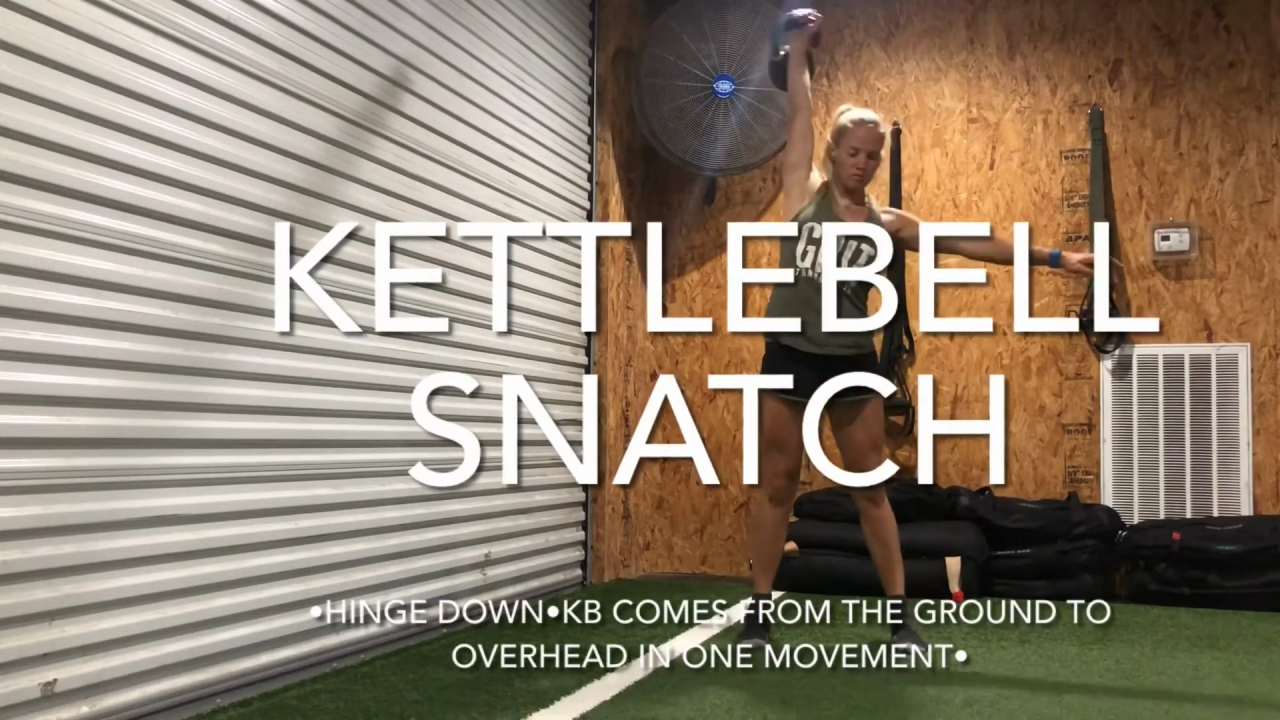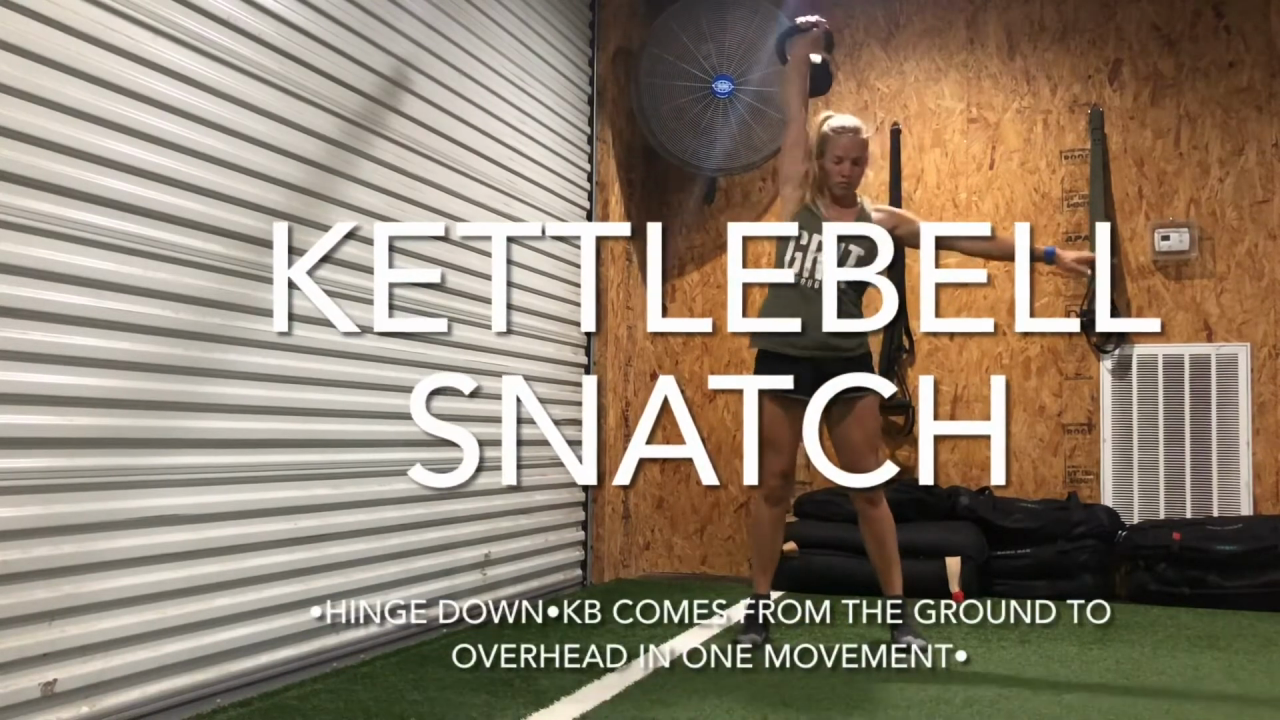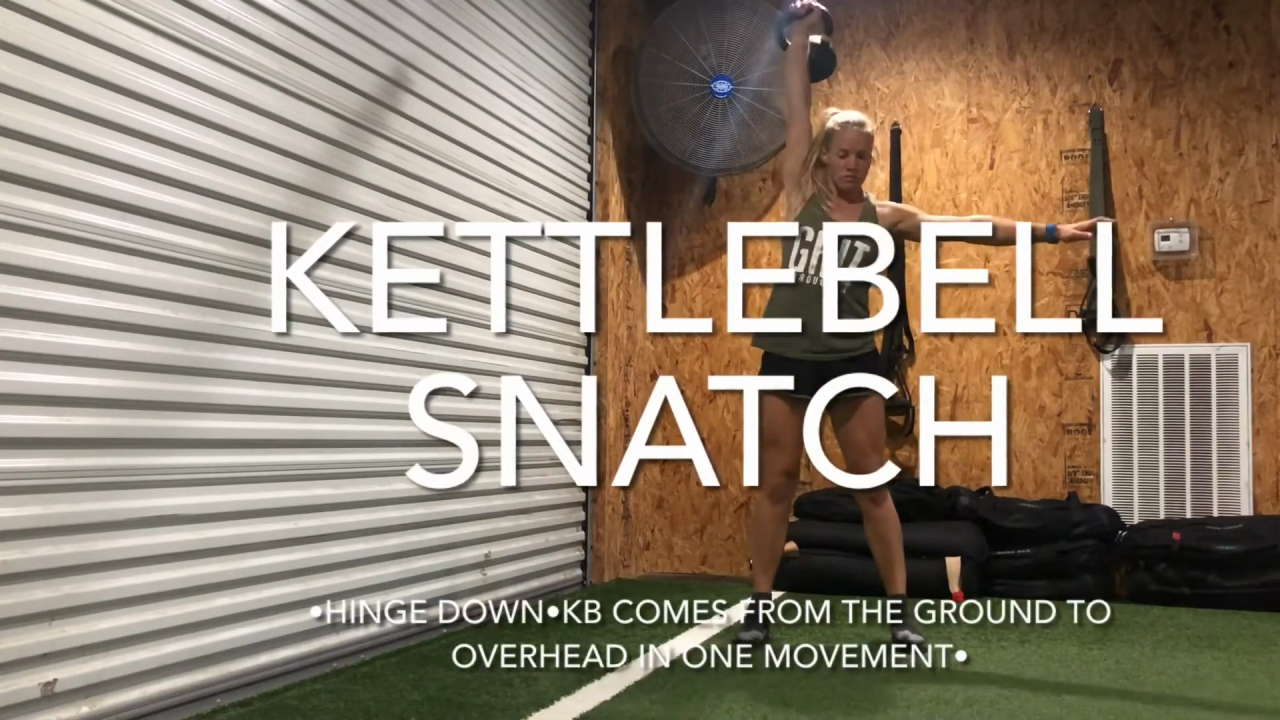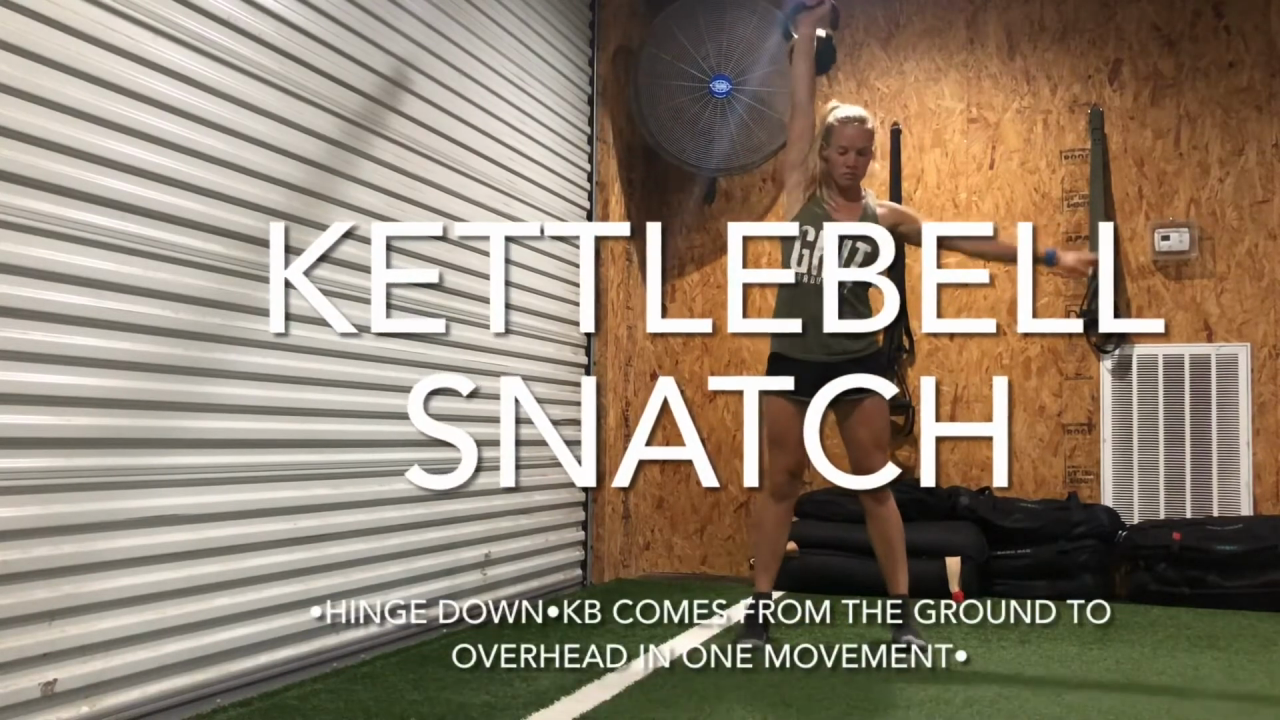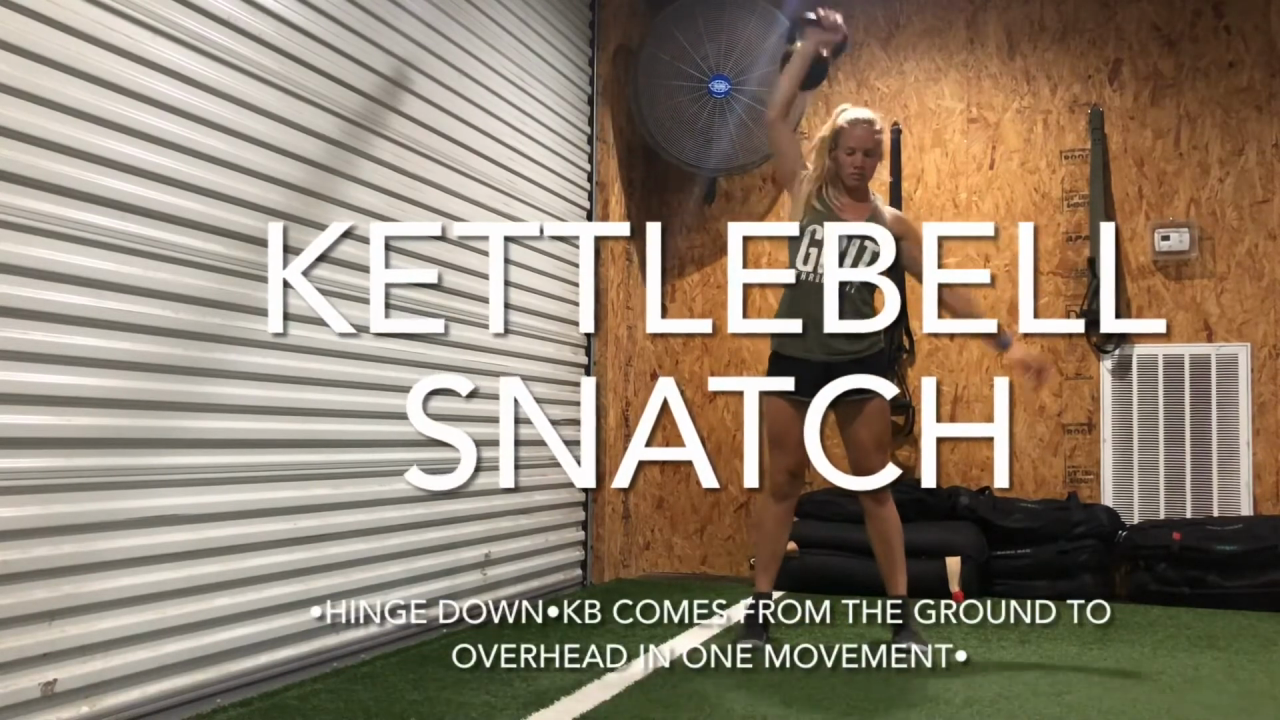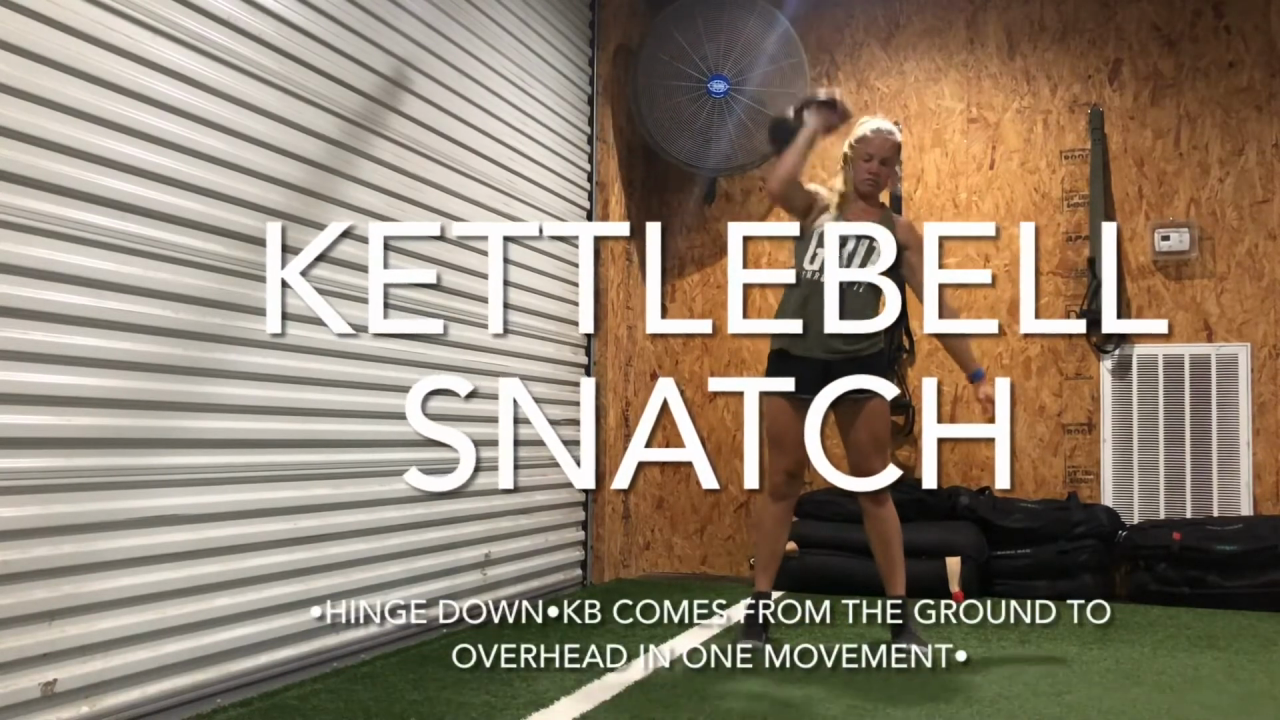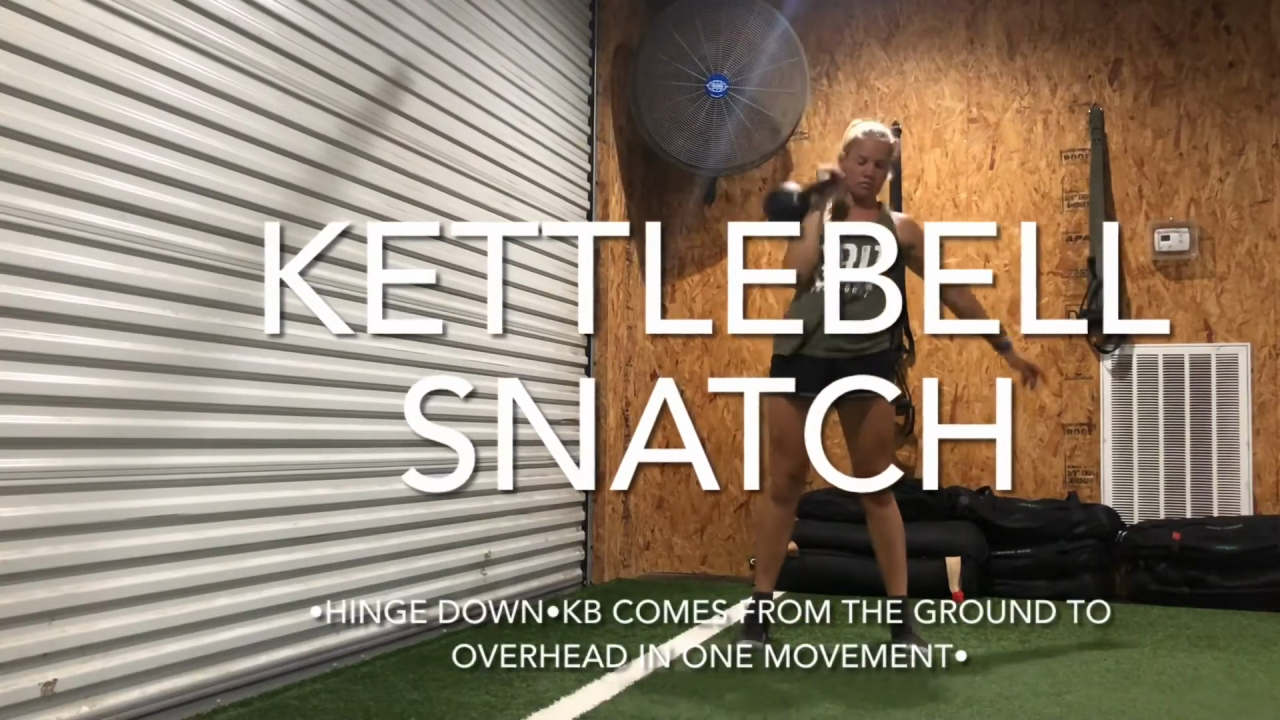
dt=0.2s
person 1, frame 1
left shoulder: (889, 223)
right shoulder: (804, 190)
left elbow: (969, 243)
right elbow: (800, 112)
left wrist: (1053, 257)
right wrist: (797, 47)
left hip: (853, 361)
right hip: (789, 355)
left knee: (870, 488)
right knee: (776, 484)
left ankle: (898, 611)
right ankle: (759, 607)
person 1, frame 2
left shoulder: (881, 221)
right shoulder: (795, 198)
left elbow: (965, 239)
right elbow: (794, 118)
left wrist: (1049, 254)
right wrist: (802, 50)
left hip: (846, 362)
right hip: (782, 359)
left knee: (868, 487)
right knee: (774, 483)
left ankle: (898, 612)
right ankle: (759, 606)
person 1, frame 3
left shoulder: (885, 217)
right shoulder: (801, 193)
left elbow: (968, 227)
right elbow: (798, 113)
left wrist: (1050, 232)
left hip: (853, 361)
right hip: (787, 359)
left knee: (871, 486)
right knee: (776, 482)
left ankle: (900, 609)
right ankle: (759, 605)
person 1, frame 4
left shoulder: (886, 216)
right shoulder: (800, 190)
left elbow: (966, 240)
right elbow: (800, 109)
left wrist: (1049, 257)
left hip: (858, 360)
right hip: (792, 358)
left knee: (875, 485)
right knee: (780, 481)
left ankle: (902, 610)
right ankle: (760, 605)
person 1, frame 5
left shoulder: (891, 222)
right shoulder: (806, 194)
left elbow: (946, 288)
right elbow: (775, 116)
left wrist: (1005, 341)
right wrist: (809, 47)
left hip: (861, 362)
right hip: (795, 358)
left knee: (874, 486)
right knee: (781, 483)
left ankle: (900, 612)
right ankle: (760, 607)
person 1, frame 6
left shoulder: (901, 230)
right shoulder: (816, 206)
left elbow: (937, 306)
right elbow: (776, 185)
left wrist: (977, 375)
right wrist: (811, 128)
left hip: (861, 360)
right hip: (794, 356)
left knee: (874, 486)
right knee: (781, 481)
left ankle: (899, 613)
right ankle: (759, 606)
person 1, frame 7
left shoulder: (901, 228)
right shoulder: (818, 217)
left elbow: (952, 292)
right elbow: (798, 267)
left wrist: (1006, 348)
right wrist: (819, 205)
left hip: (868, 360)
right hip: (800, 356)
left knee: (876, 487)
right knee: (784, 483)
left ankle: (901, 614)
right ankle: (760, 606)
